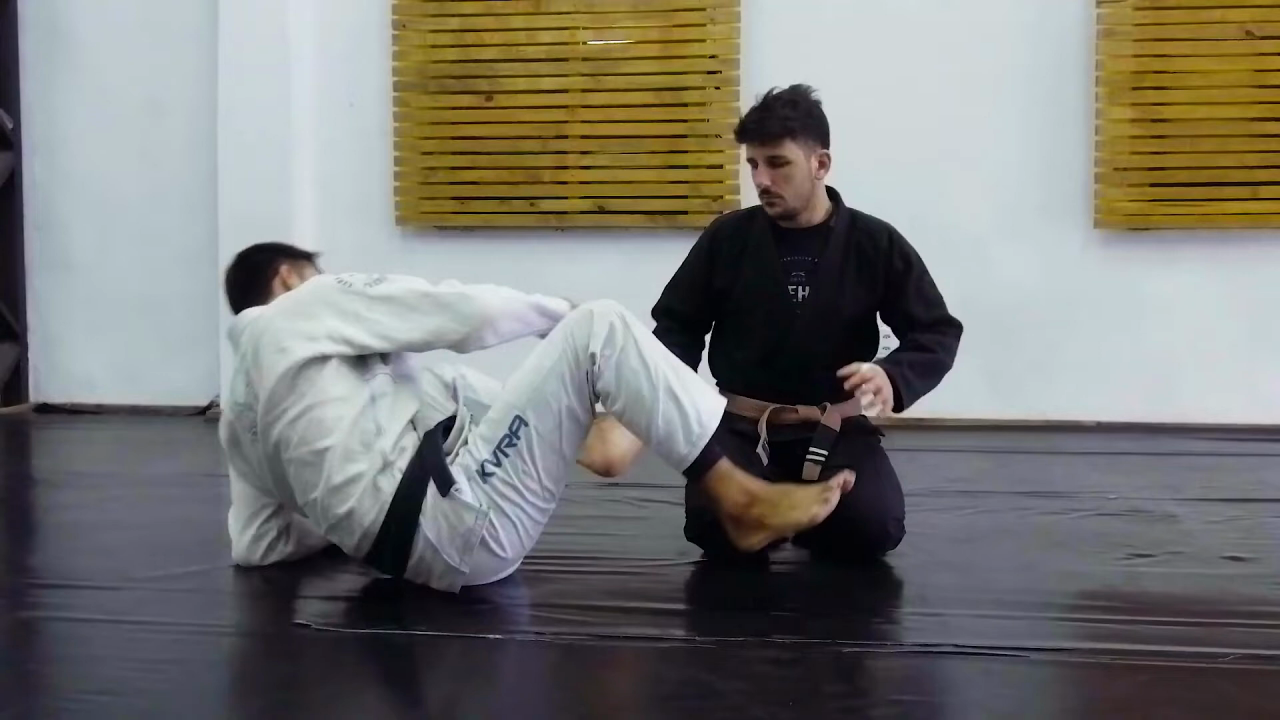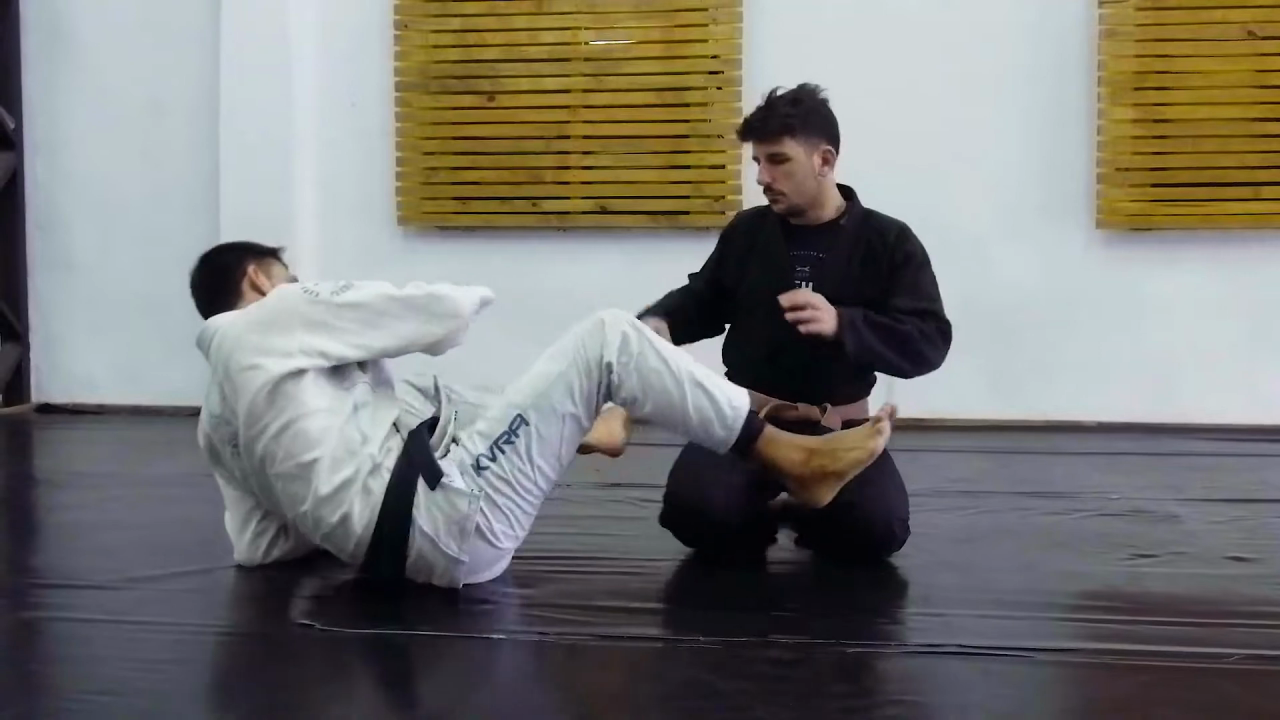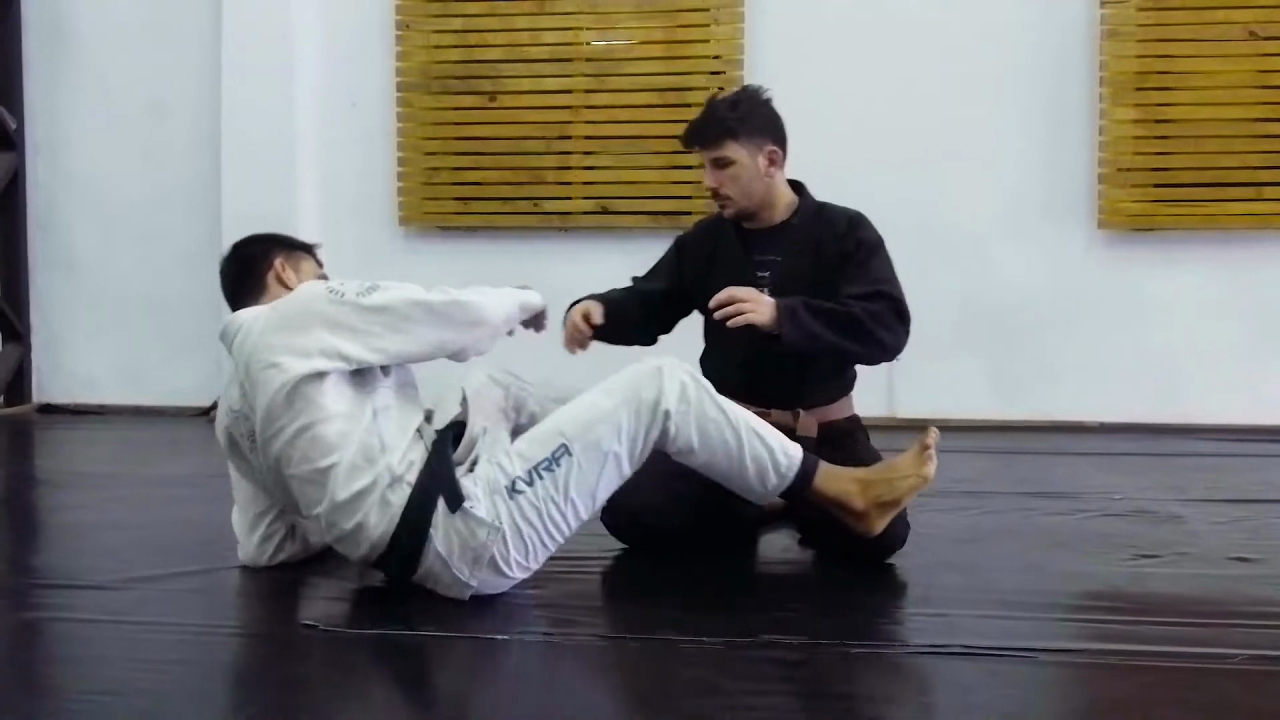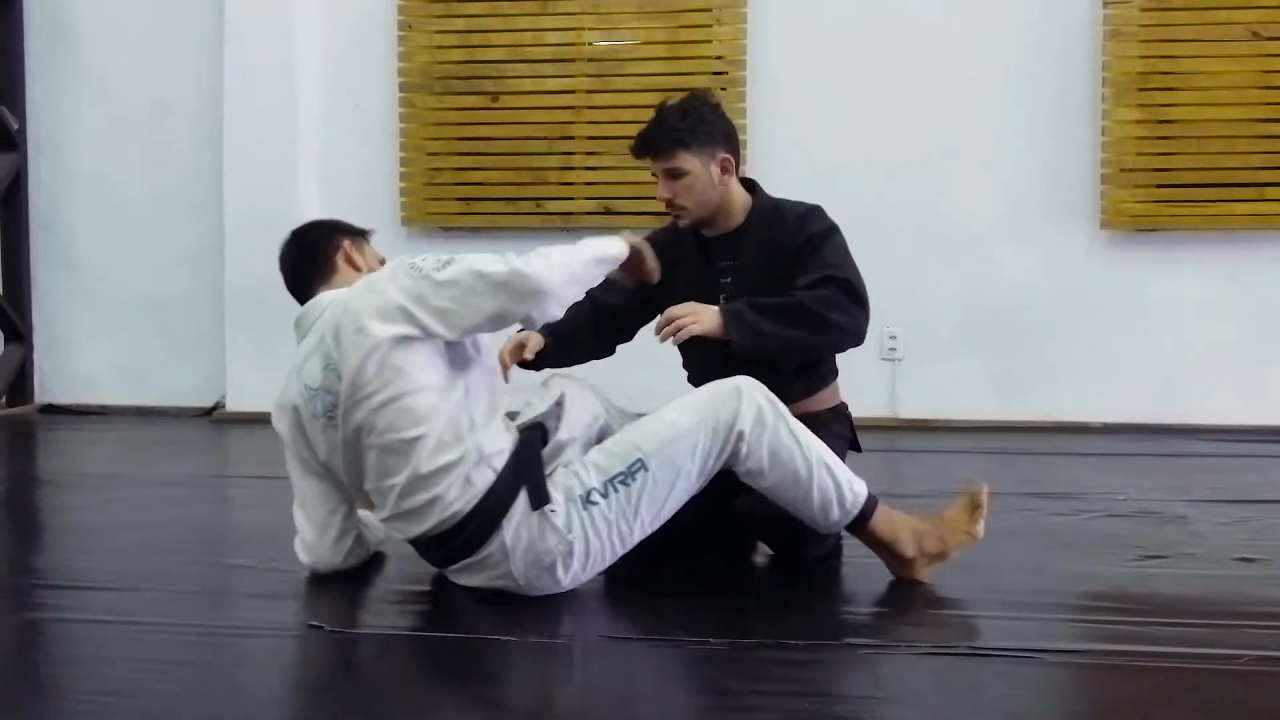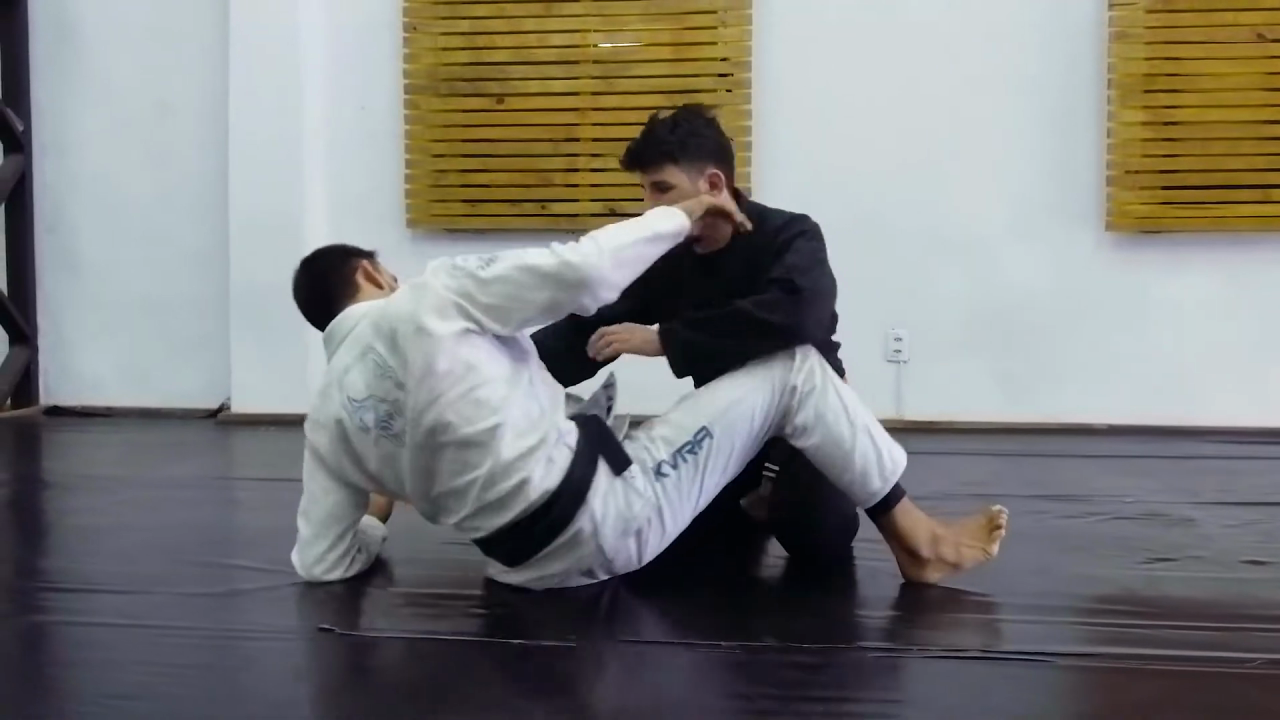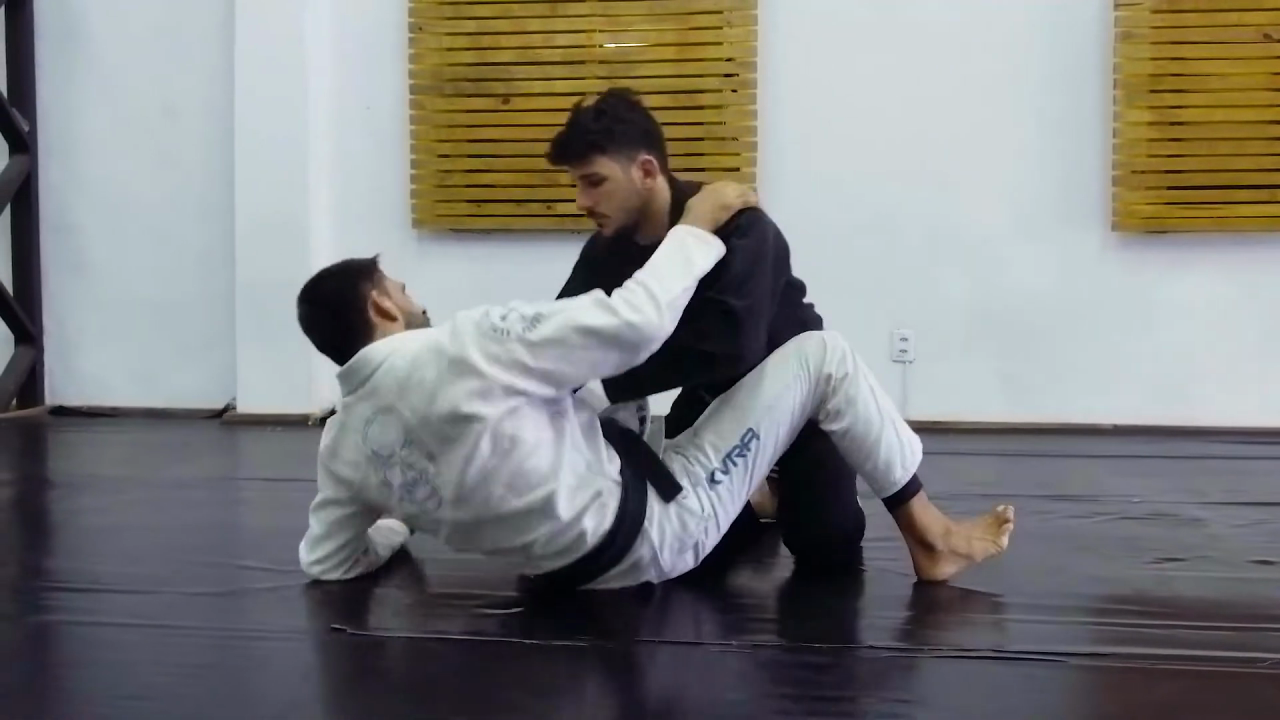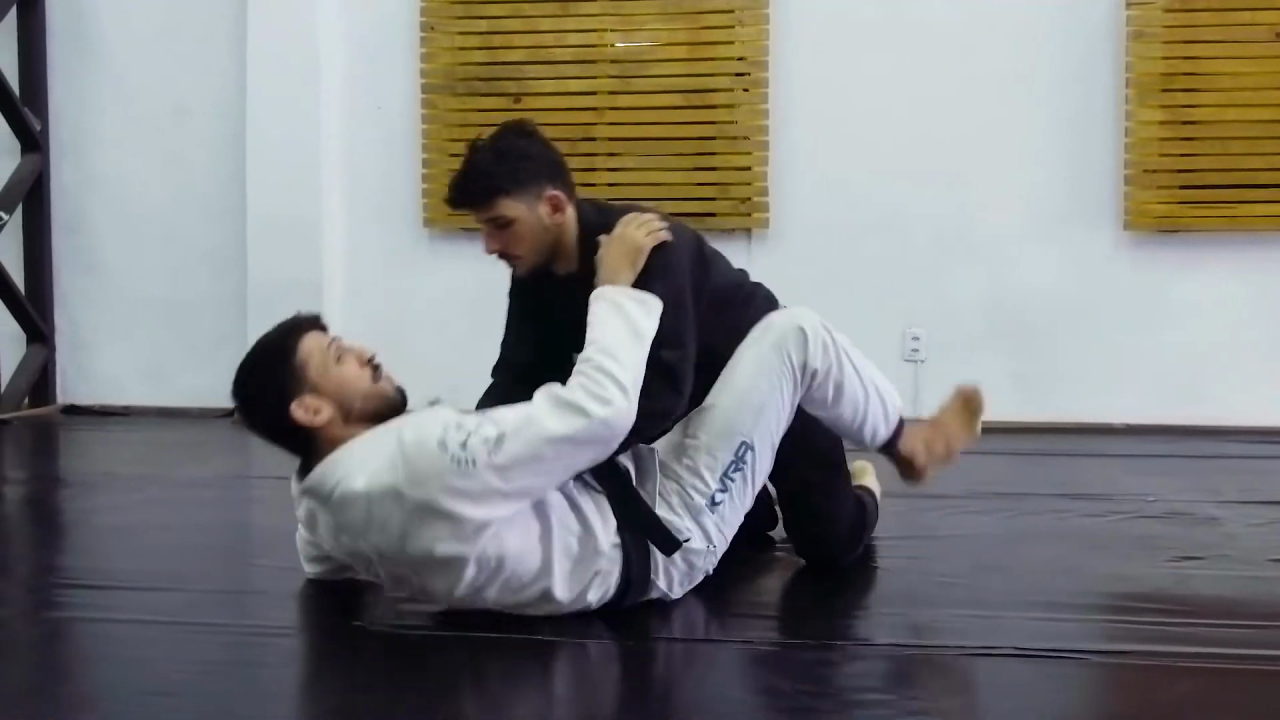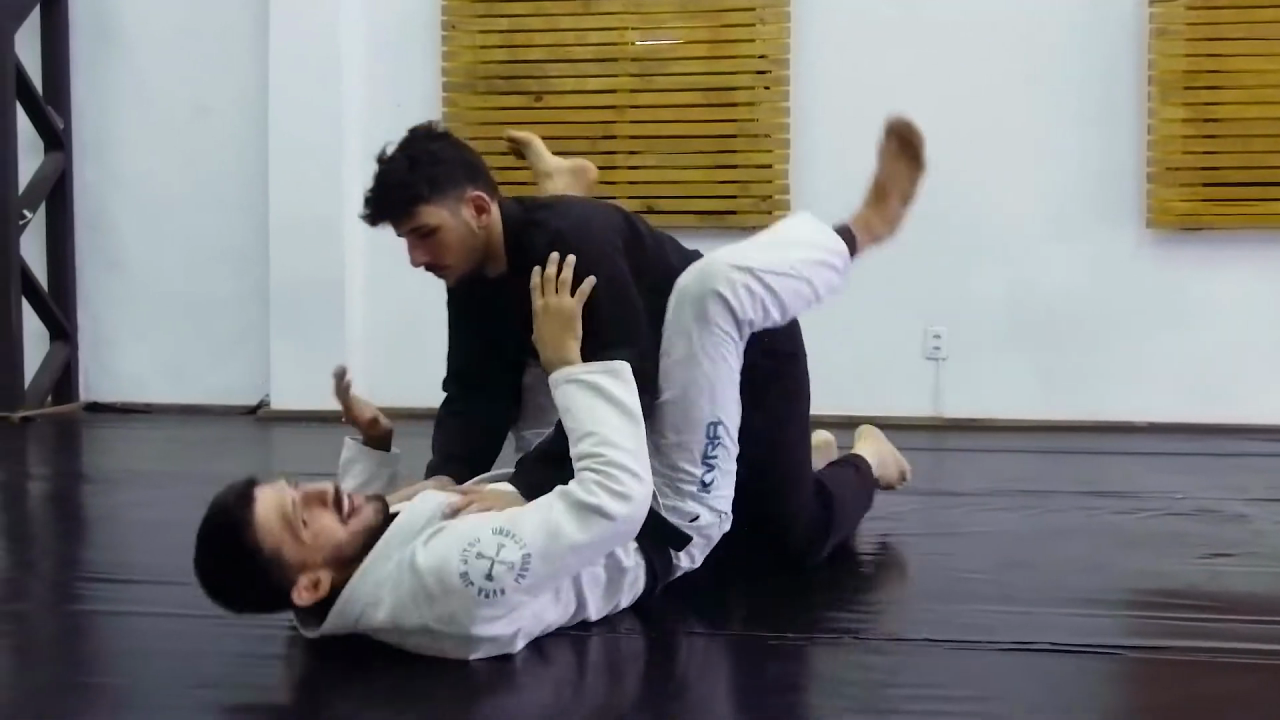
dt=0.3s
person 1, frame 1
left shoulder: (239, 417)
right shoulder: (307, 305)
left elbow: (256, 546)
right elbow: (470, 311)
right wrist: (557, 312)
left hip: (413, 548)
right hip: (461, 530)
left knee: (431, 384)
right knee: (600, 326)
left ankle: (588, 429)
right ankle: (742, 497)
person 1, frame 2
left shoulder: (216, 422)
right shoulder: (277, 317)
left elbow: (258, 546)
right elbow: (439, 313)
right wrist: (473, 293)
left hip: (400, 549)
right hip: (454, 523)
left knee: (405, 396)
right knee: (609, 337)
left ankle: (575, 434)
right ankle: (795, 460)
person 1, frame 3
left shoulder: (235, 406)
right shoulder: (307, 312)
left elbow: (263, 546)
right elbow: (467, 316)
right wrist: (528, 303)
left hip: (417, 551)
right hip: (470, 536)
left knee: (493, 391)
right knee: (661, 386)
left ankle: (622, 451)
right ankle: (847, 492)
person 1, frame 4
left shoulder: (295, 394)
right shoulder: (387, 291)
left elbow: (326, 553)
right elbow: (531, 284)
right wrist: (614, 247)
left hip: (467, 554)
right hip: (535, 539)
left knee: (578, 408)
right knee: (736, 405)
left ankle: (700, 495)
right ankle: (897, 537)
person 1, frame 5
left shoulder: (325, 418)
right shoulder: (432, 296)
left elbow: (320, 563)
right elbow: (583, 272)
left wrist: (377, 510)
right wrist: (678, 216)
left hip: (531, 563)
right hip: (604, 517)
left knee: (593, 404)
right knee: (793, 367)
right ankle: (915, 539)
person 1, frame 6
left shoulder: (343, 441)
right shoulder: (461, 347)
left elbow: (326, 563)
right elbow: (634, 324)
left wrist: (398, 523)
right wrist: (697, 226)
left hip: (567, 569)
right hip: (655, 533)
right knee: (819, 355)
left ankle: (756, 499)
right ankle: (929, 532)
person 1, frame 7
left shoulder: (327, 518)
right shoulder: (415, 467)
left elbow: (315, 565)
right elbow: (601, 410)
right wrist: (617, 279)
left hip: (598, 505)
right hip: (656, 541)
right knee: (793, 331)
right ankle: (906, 442)
person 1, frame 8
left shoulder: (353, 594)
right shoulder: (446, 585)
right elbow: (616, 499)
left wrist: (370, 445)
right wrist: (568, 358)
right knee: (713, 286)
right ankle: (858, 230)
person 2, frame 1
left shoulder: (875, 244)
right shoulder: (728, 237)
left elbow: (939, 333)
right elbow: (678, 326)
left wrist: (893, 379)
left hip: (834, 429)
right hip: (742, 426)
left knee: (872, 529)
right knee: (723, 529)
person 2, frame 2
left shoulder: (886, 242)
right shoulder: (746, 232)
left elbow: (930, 341)
right elbow: (702, 302)
left wrist: (839, 323)
right wrist: (658, 321)
left hip: (838, 429)
left knee: (877, 530)
right knee: (696, 514)
left ankle: (806, 508)
right ankle: (772, 507)
person 2, frame 3
left shoulder: (844, 233)
right shoulder: (705, 240)
left elbow: (887, 327)
right elbow: (648, 304)
left wrist: (782, 314)
right wrist: (598, 309)
left hip: (822, 432)
left knee: (877, 535)
right knee: (632, 514)
left ankle: (804, 508)
right ankle: (753, 510)
person 2, frame 4
left shoulder: (802, 229)
right shoulder: (667, 249)
left elbow: (846, 314)
right elbow: (600, 314)
left wrist: (729, 320)
right wrist: (543, 339)
left hip: (804, 424)
left knee: (799, 534)
left ankle: (760, 505)
right ankle: (741, 506)
person 2, frame 5
left shoulder: (790, 239)
right shoulder: (659, 258)
left elbow: (790, 321)
right elbow: (584, 329)
left wrist: (666, 339)
left knee: (818, 540)
left ankle: (769, 501)
right ankle: (752, 502)
person 2, frame 6
left shoulder: (736, 229)
right shoulder: (607, 252)
left elbow: (728, 343)
left wrist: (607, 373)
right hip: (710, 404)
left knee: (827, 546)
left ankle: (783, 492)
right ankle: (759, 498)
person 2, frame 7
left shoulder: (645, 250)
right shoulder: (536, 276)
left elbow: (658, 392)
right elbow: (520, 380)
right hip: (698, 398)
left knee: (831, 543)
left ankle: (852, 482)
right ankle: (752, 499)
person 2, frame 8
left shoulder: (577, 240)
right shoulder: (473, 280)
right elbow: (478, 394)
left wrist: (523, 490)
right wrist: (443, 479)
left hip: (746, 349)
right hip: (673, 368)
left knee: (794, 537)
right ankle: (793, 453)
